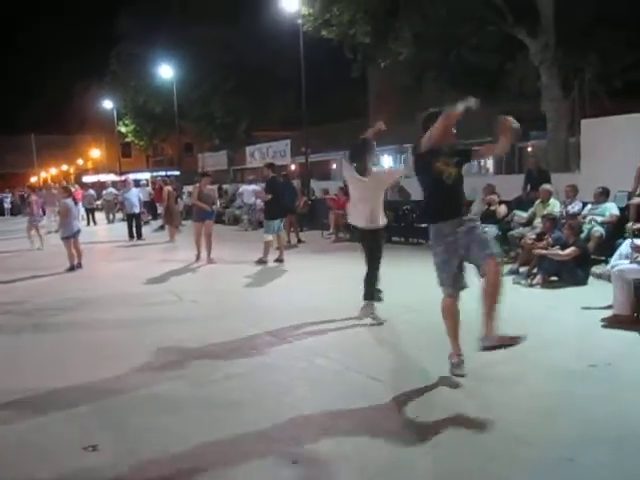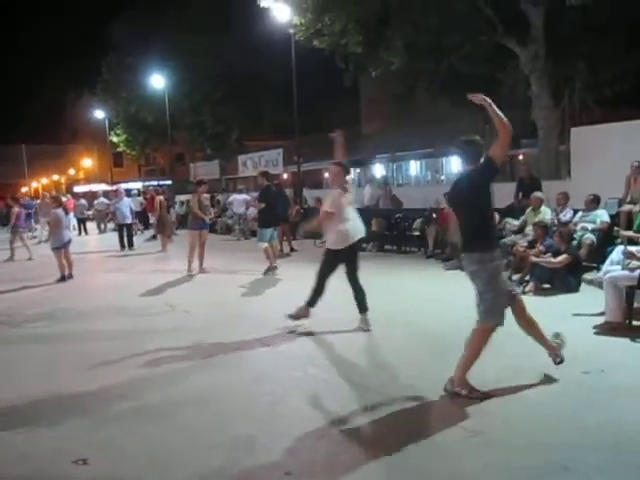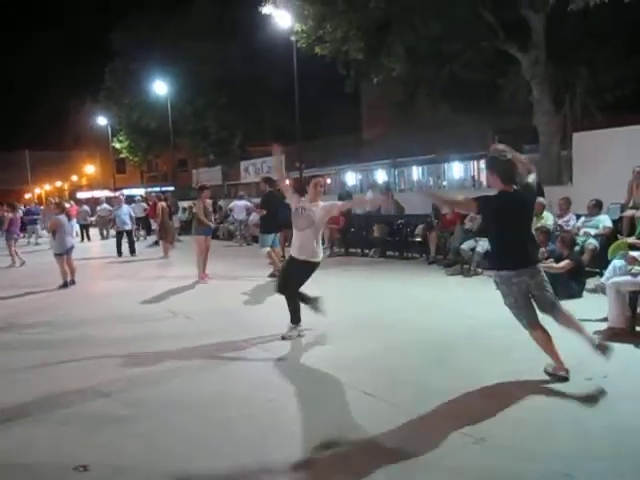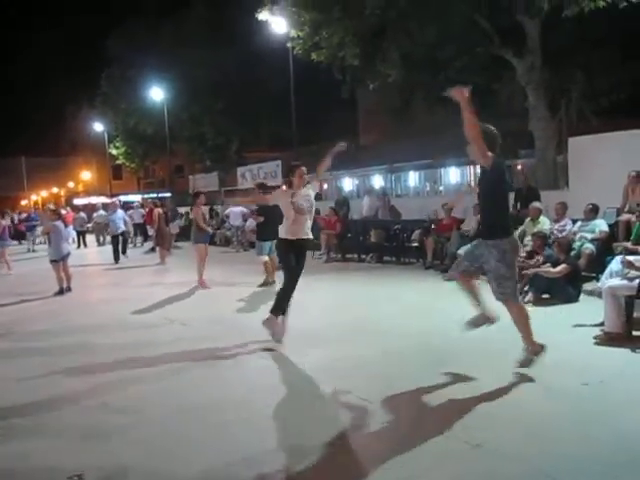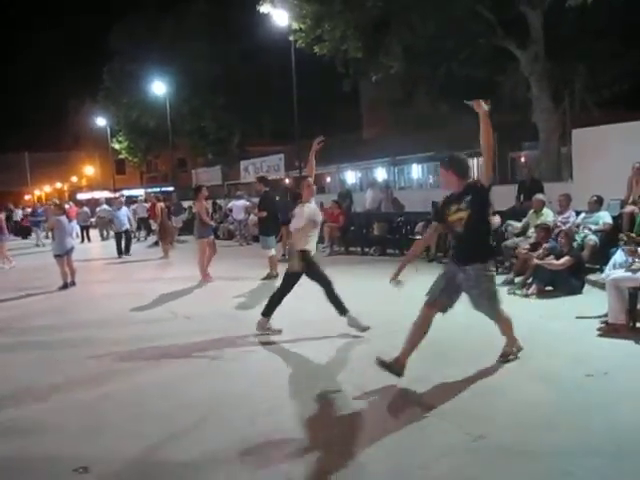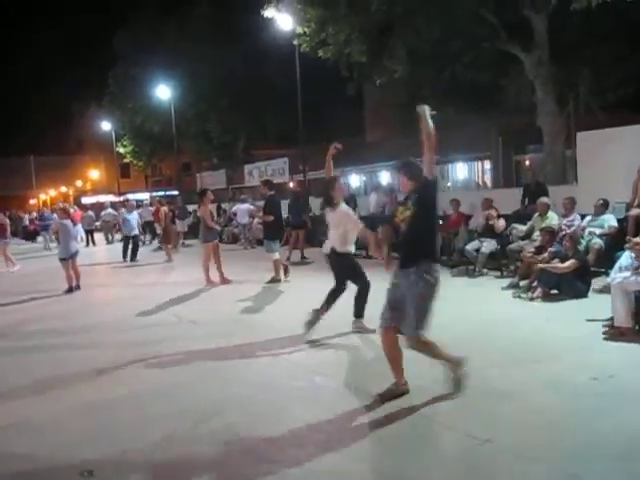
dt=0.3s
person 1, frame 1
left shoulder: (457, 153)
right shoulder: (423, 153)
left elbow: (499, 149)
right elbow: (444, 121)
left wrist: (507, 131)
right wrist: (463, 105)
left hip: (466, 223)
right hip: (441, 229)
left knee: (493, 266)
right knee: (451, 292)
left ankle: (489, 333)
right ankle: (455, 352)
person 1, frame 2
left shoulder: (457, 187)
right shoulder: (480, 176)
right elbow: (505, 132)
right wrist: (486, 103)
left hip: (474, 256)
right hip: (482, 257)
left knee: (514, 304)
right knee: (488, 321)
left ankle: (551, 347)
right ankle: (457, 380)
person 1, frame 3
left shoulder: (492, 204)
right shoulder: (526, 194)
left elbow: (458, 204)
right elbow: (528, 169)
left wrist: (429, 193)
right wrist: (507, 152)
left hip: (506, 275)
right hip: (530, 268)
left knee: (532, 324)
right knee: (554, 308)
left ankle: (559, 365)
right ankle: (591, 339)
person 1, frame 4
left shoulder: (494, 168)
right shoulder: (488, 170)
left elbow: (474, 136)
left wrist: (464, 102)
left hip: (500, 242)
right hip: (486, 239)
left knee: (510, 298)
right knee: (461, 273)
left ankle: (532, 345)
right ankle: (485, 313)
person 1, frame 5
left shoulder: (478, 191)
right shoulder: (447, 205)
left elbow: (488, 153)
right elbow: (426, 238)
left wrist: (483, 116)
right wrist: (402, 266)
left hip: (477, 268)
right hip: (455, 266)
left knee: (494, 314)
right knee: (427, 310)
left ankle: (512, 343)
right ankle: (401, 361)
person 1, frame 6
left shoulder: (425, 192)
right shoulder: (408, 207)
left elbow: (429, 147)
right elbow: (402, 241)
left wrist: (425, 116)
left hip: (422, 273)
right hip: (405, 273)
left knee: (414, 338)
right knee: (387, 331)
left ankle: (453, 362)
right ankle: (400, 383)
person 2, frame 1
left shoulder: (349, 171)
right shoulder: (381, 176)
left elbow: (361, 146)
right elbow: (405, 170)
left wrist: (374, 130)
left hip: (355, 221)
right hip: (373, 224)
left knee: (373, 260)
right knee: (373, 263)
left ankle: (373, 289)
right ankle: (368, 306)
person 2, frame 2
left shoulder: (336, 196)
right shoulder: (345, 188)
left elbow: (322, 220)
right elbow: (340, 162)
left wrist: (305, 227)
right wrist: (340, 141)
left hip: (339, 243)
right hip: (354, 238)
left knee: (322, 277)
right knee: (353, 279)
left ankle: (306, 309)
right ankle: (364, 318)
person 2, frame 3
left shoulder: (326, 207)
right shoulder: (297, 201)
left elbow: (347, 204)
right elbow: (283, 184)
left wrist: (369, 200)
left hip: (311, 258)
right hip: (295, 254)
left knee: (291, 291)
right knee: (281, 287)
left ankle: (295, 326)
right ankle: (311, 300)
person 2, frame 4
left shoulder: (309, 190)
right shoulder: (283, 194)
left elbow: (321, 171)
left wrist: (333, 152)
left hip: (303, 241)
right hip: (287, 240)
left knee: (292, 283)
right knee: (290, 280)
left ankle: (273, 318)
right ankle: (277, 319)
person 2, frame 5
left shoulder: (311, 203)
right shoulder: (303, 210)
left elbow: (310, 173)
right elbow: (295, 235)
left wrist: (313, 151)
right wrist: (295, 258)
left hip: (303, 252)
right hip: (301, 252)
left knee: (285, 288)
right knee: (326, 284)
left ankle: (264, 322)
right ankle: (347, 317)
person 2, frame 6
left shoulder: (329, 206)
right shoulder: (345, 212)
left elbow: (329, 176)
right elbow: (364, 232)
left wrist: (329, 156)
right wrist: (375, 249)
left hip: (331, 252)
right hip: (343, 254)
left knee: (339, 287)
right knee: (364, 284)
left ankle: (320, 311)
right ankle: (358, 322)
